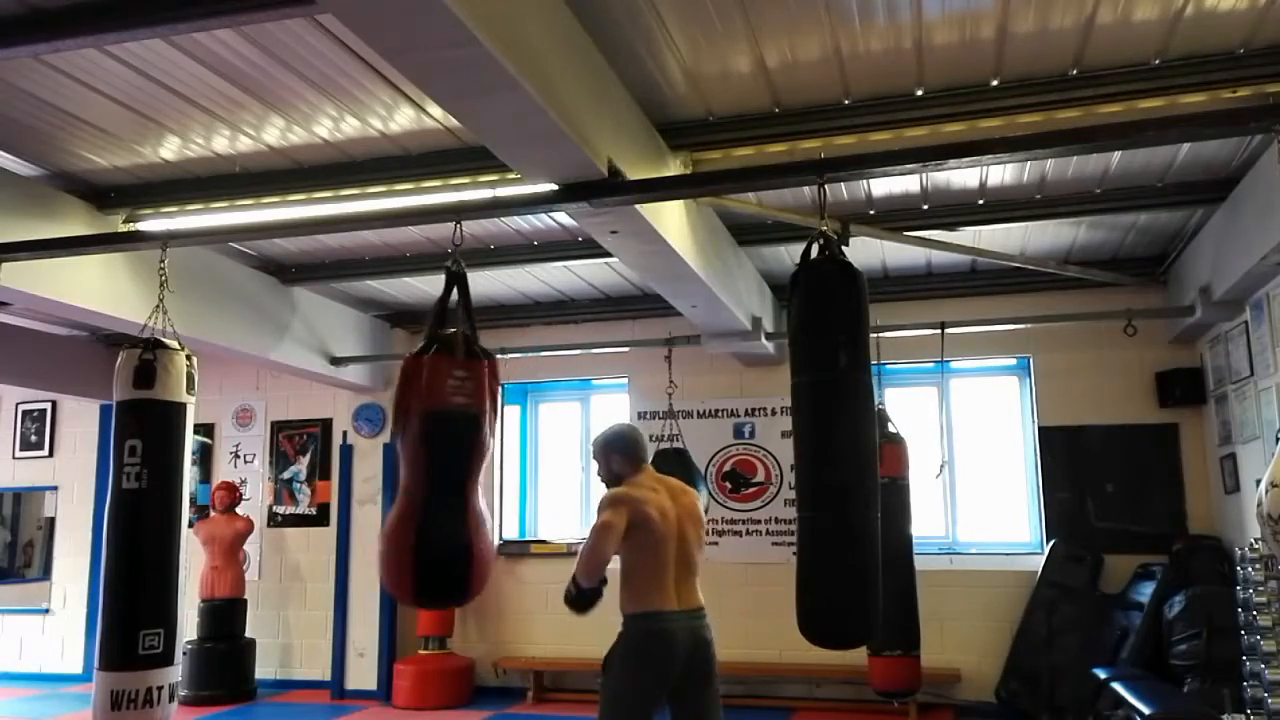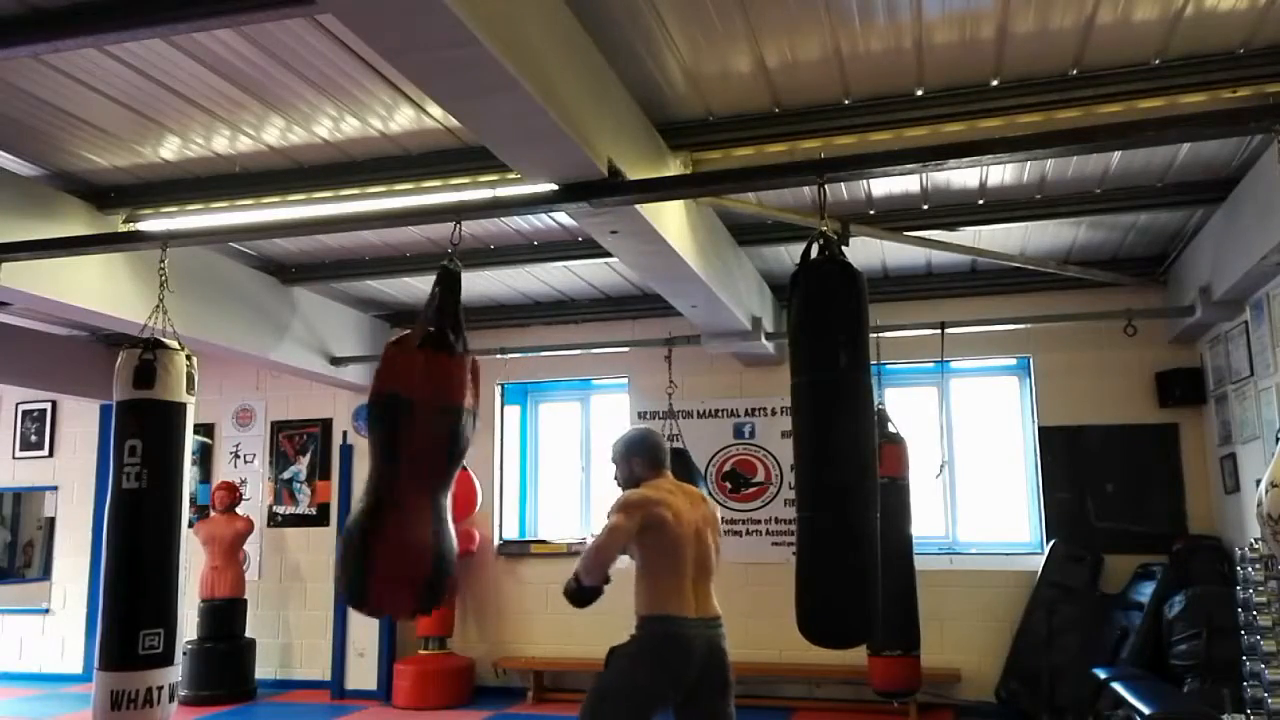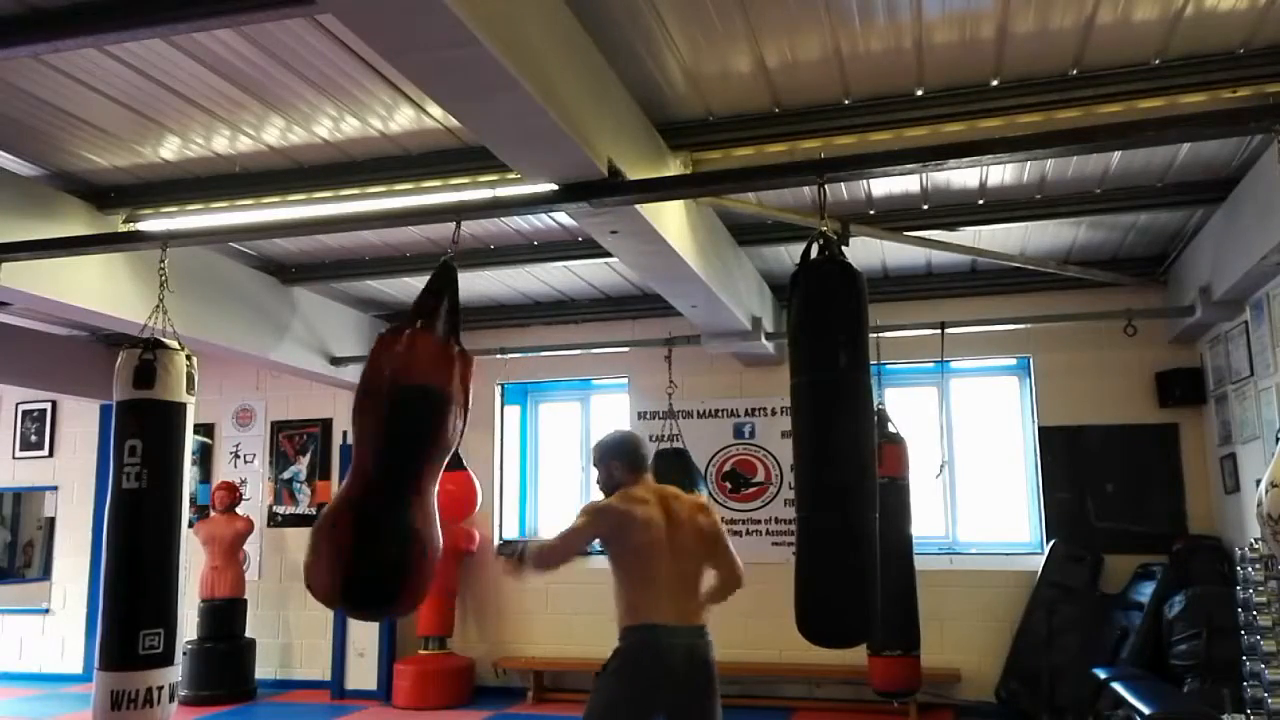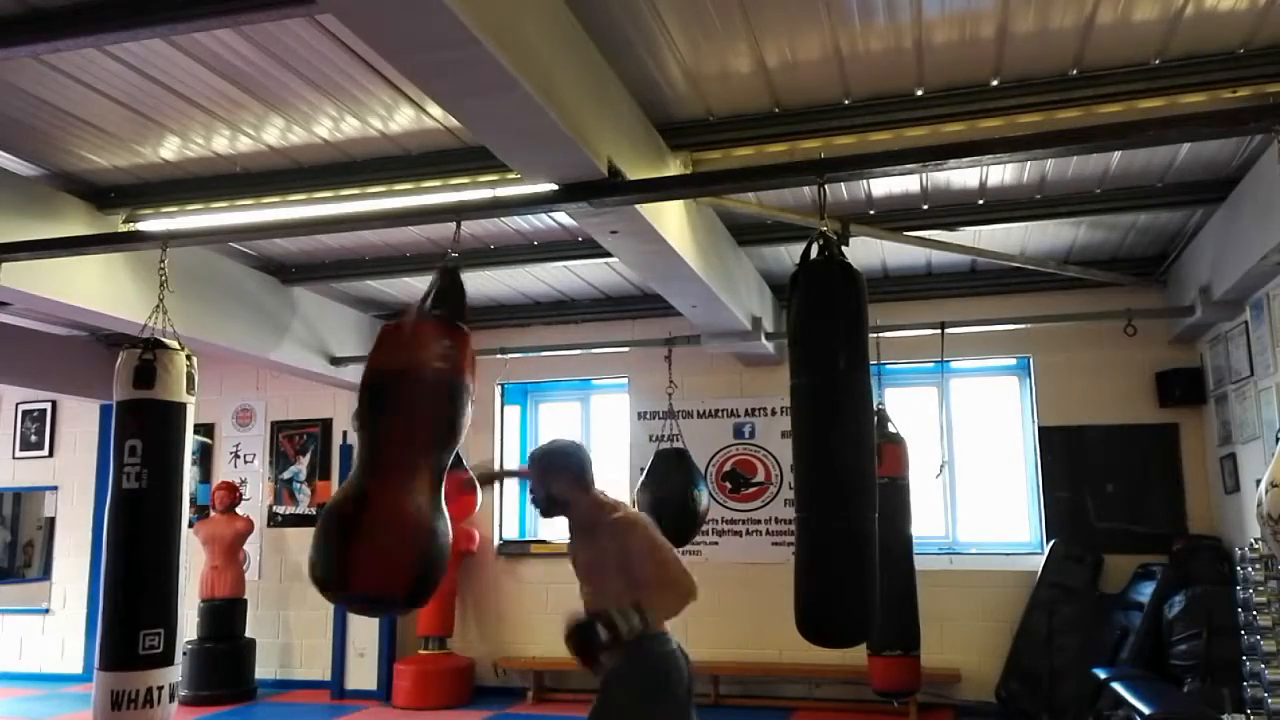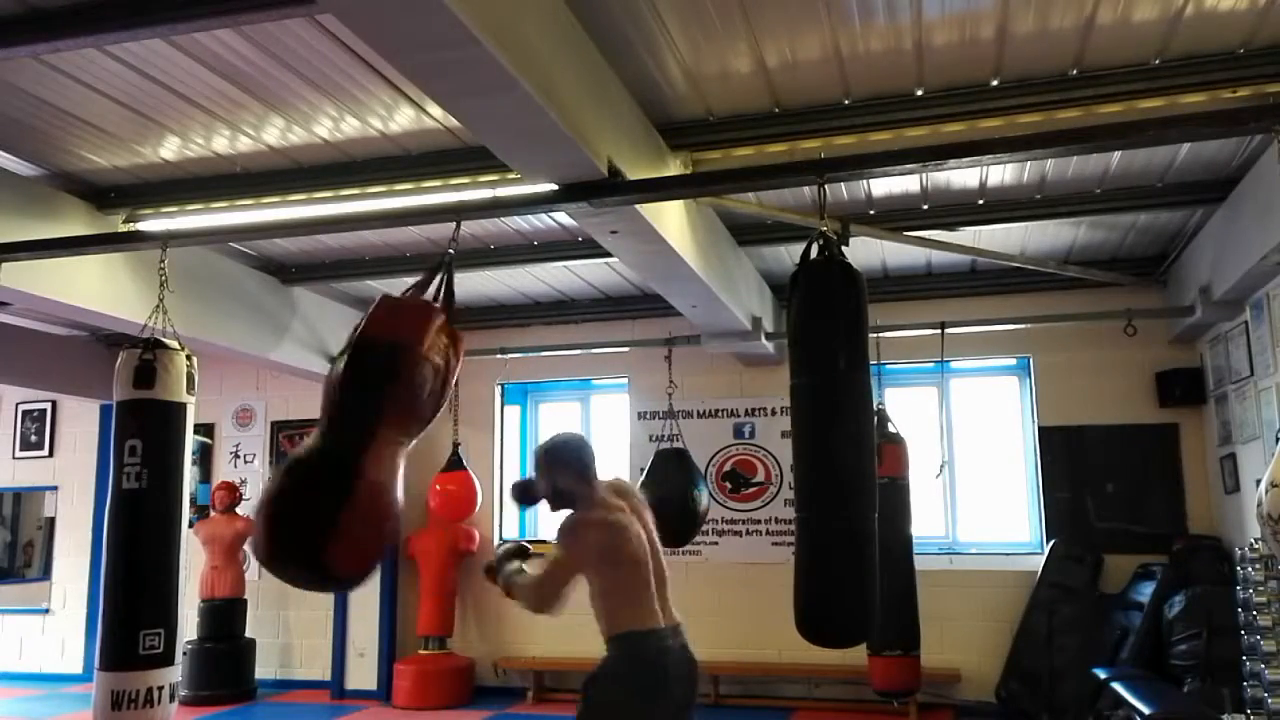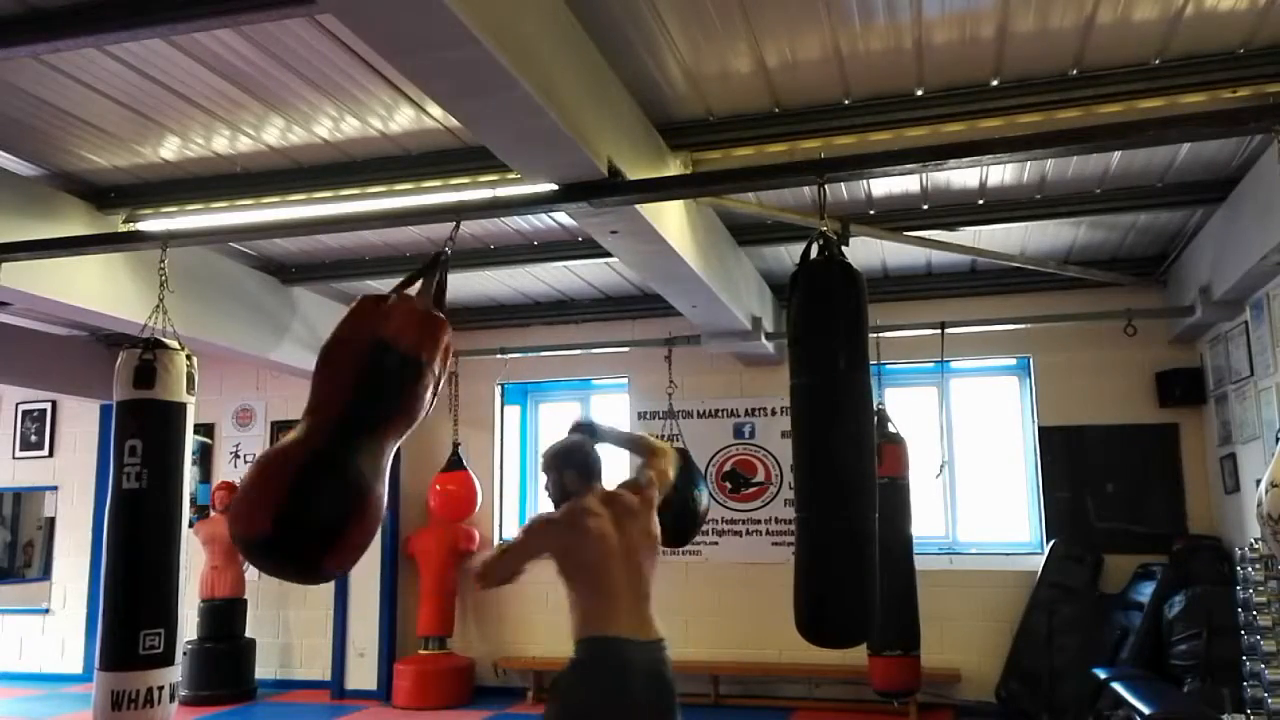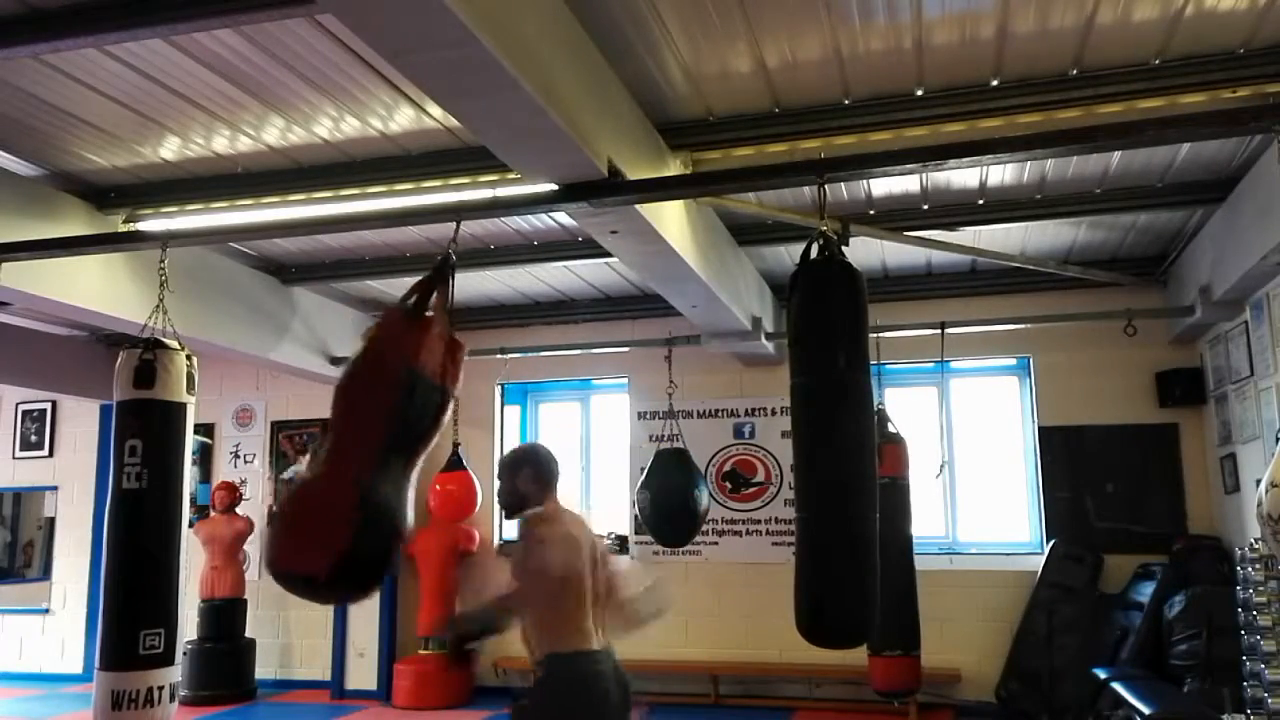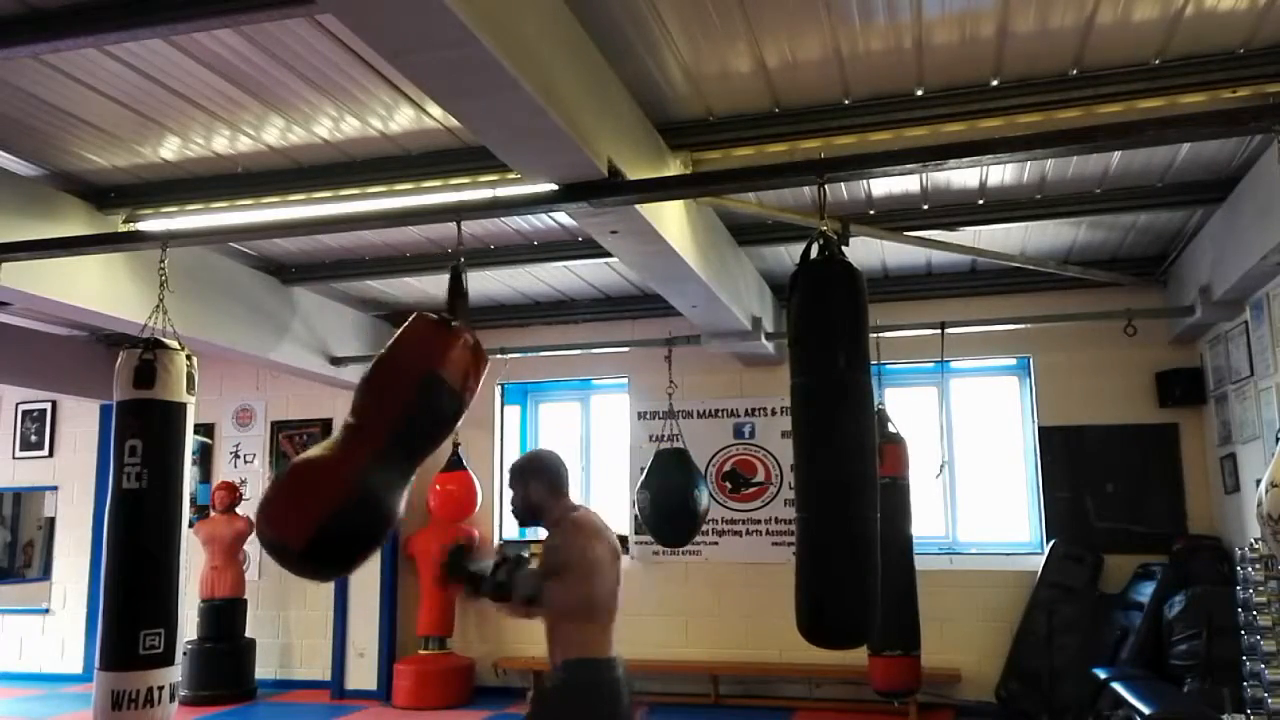
dt=0.2s
person 1, frame 1
left shoulder: (621, 498)
right shoulder: (689, 496)
left elbow: (593, 561)
left wrist: (582, 583)
left hip: (650, 634)
right hip: (697, 629)
person 1, frame 2
left shoulder: (639, 502)
right shoulder: (706, 505)
left elbow: (598, 558)
left wrist: (584, 582)
left hip: (662, 638)
right hip: (711, 638)
person 1, frame 3
left shoulder: (608, 512)
right shoulder: (696, 507)
left elbow: (549, 557)
right elbow: (733, 577)
left wrist: (523, 553)
left hip: (645, 653)
right hip: (695, 650)
person 1, frame 4
left shoulder: (623, 526)
right shoulder: (593, 505)
left elbow: (684, 589)
left wrist: (626, 624)
left hip: (647, 670)
right hip: (651, 664)
person 1, frame 5
left shoulder: (586, 523)
right shoulder: (623, 495)
left elbow: (542, 600)
left wrist: (509, 571)
right wrist: (540, 487)
left hip: (638, 659)
right hip: (674, 653)
person 1, frame 6
left shoulder: (557, 525)
right shoulder: (637, 499)
left elbow: (488, 575)
right elbow: (661, 453)
left wrist: (513, 553)
right wrist: (601, 433)
left hip: (603, 663)
right hip: (653, 662)
person 1, frame 7
left shoulder: (539, 522)
right shoulder: (577, 528)
left elbow: (548, 573)
left wrist: (479, 619)
left hip: (572, 683)
right hip: (603, 675)
person 1, frame 8
left shoulder: (579, 530)
right shoulder: (559, 540)
left elbow: (592, 601)
right elbow: (530, 607)
left hip: (583, 684)
right hip: (607, 681)
